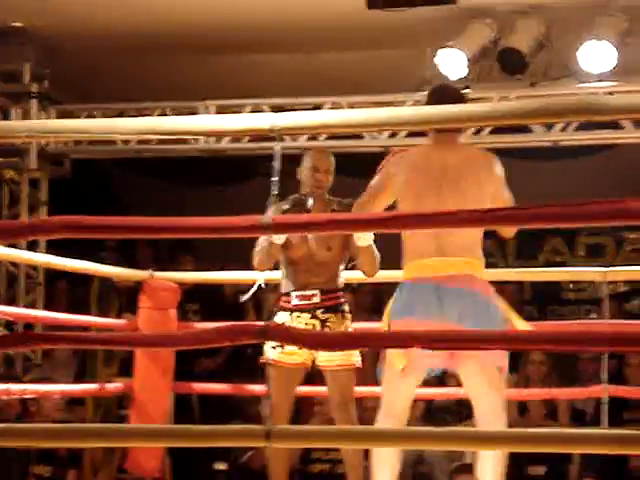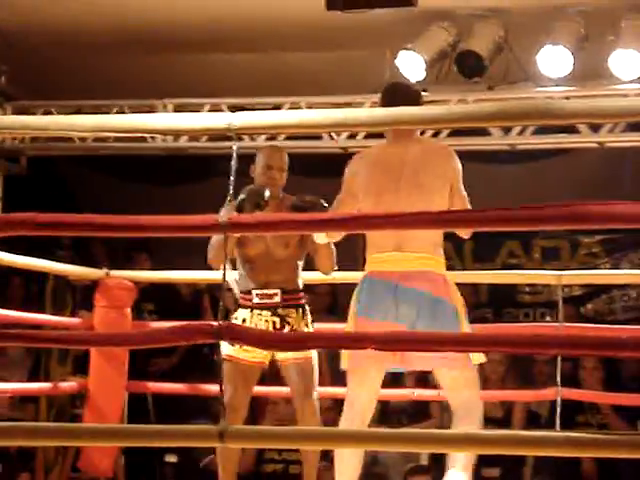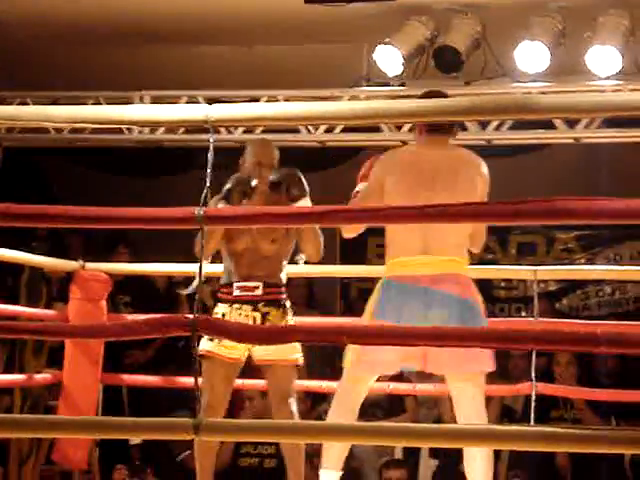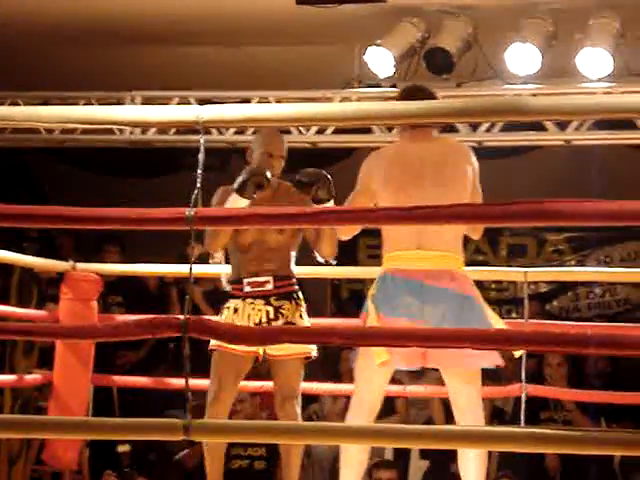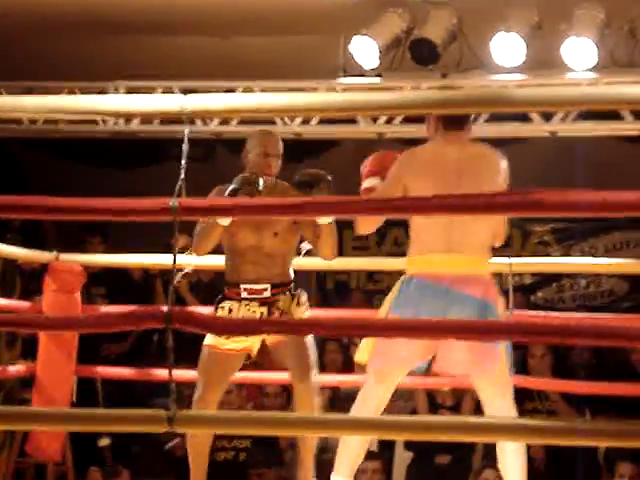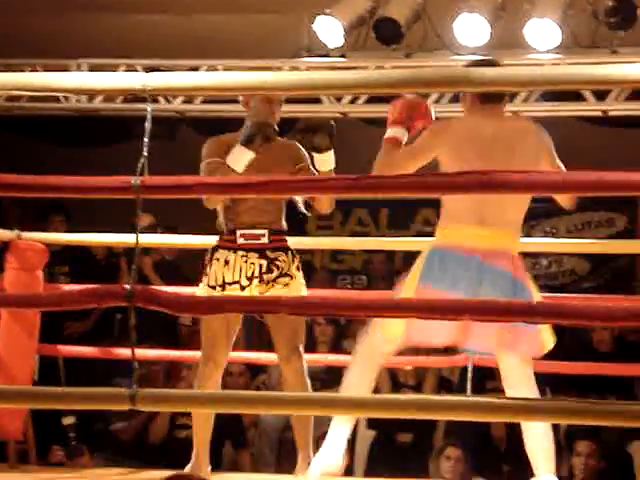
dt=0.4s
person 1, frame 1
left shoulder: (401, 162)
right shoulder: (485, 162)
right elbow: (509, 226)
left wrist: (381, 178)
left hip: (415, 297)
right hip: (469, 296)
left knee: (391, 416)
right knee: (491, 413)
person 1, frame 2
left shoulder: (361, 162)
right shoulder: (443, 156)
left elbow: (331, 232)
right elbow: (465, 227)
left hip: (376, 292)
right hip: (430, 291)
left knee: (356, 411)
right knee: (467, 401)
person 1, frame 3
left shoulder: (390, 162)
right shoulder: (476, 167)
left elbow: (347, 227)
left wrist: (364, 186)
left hip: (398, 294)
right hip: (454, 298)
left knee: (350, 391)
right knee: (473, 415)
person 1, frame 4
left shoulder: (377, 160)
right shoulder: (463, 155)
left elbow: (344, 230)
left hip: (396, 290)
right hip: (452, 292)
left knee: (362, 404)
right knee: (469, 408)
person 1, frame 5
left shoulder: (411, 159)
right shoulder: (496, 163)
left elbow: (363, 224)
left wrist: (370, 182)
left hip: (420, 292)
right hip: (474, 296)
left knee: (372, 397)
right knee: (501, 407)
person 1, frame 6
left shoulder: (448, 130)
right shoulder: (534, 135)
left elbow: (384, 174)
right elbow: (569, 199)
left wrist: (397, 130)
left hip: (448, 265)
right hip: (502, 275)
left knee: (373, 346)
right knee: (523, 390)
left ankle: (334, 445)
person 2, frame 1
left shoulder: (343, 213)
right shoulder: (279, 211)
left elbow: (370, 270)
right elbow: (259, 263)
left hip: (331, 314)
right hip: (289, 316)
left knee: (343, 409)
right knee: (277, 412)
person 2, frame 2
left shoulder: (299, 210)
right shoulder: (233, 208)
left elbow: (328, 267)
right elbow: (214, 260)
right wrist: (240, 216)
left hip: (291, 312)
right hip: (248, 315)
left knee: (305, 398)
right knee: (234, 408)
person 2, frame 3
left shoulder: (288, 202)
right shoulder: (220, 201)
left elbow: (313, 252)
right elbow: (203, 249)
left wrist: (303, 199)
right wrist: (230, 201)
left hip: (274, 310)
right hip: (230, 309)
left knee: (283, 405)
right knee: (211, 406)
person 2, frame 4
left shoulder: (298, 196)
right shoulder: (226, 195)
left elbow: (328, 252)
right elbow: (211, 245)
left wrist: (324, 201)
right wrist: (241, 196)
left hip: (285, 305)
right hip: (240, 306)
left knee: (287, 405)
right knee: (217, 401)
person 2, frame 5
left shoulder: (297, 196)
right shoulder: (222, 195)
left elbow: (328, 251)
right elbow: (199, 246)
right wrist: (230, 203)
left hip: (284, 305)
right hip: (238, 308)
left knee: (305, 381)
right knee: (204, 400)
person 2, frame 6
left shoulder: (292, 151)
right shoulder: (217, 147)
left elbow: (324, 205)
right elbow: (209, 198)
left wrist: (324, 152)
right wrist: (244, 148)
left hip: (278, 259)
right hip: (230, 259)
left knee: (293, 359)
right knee: (212, 362)
